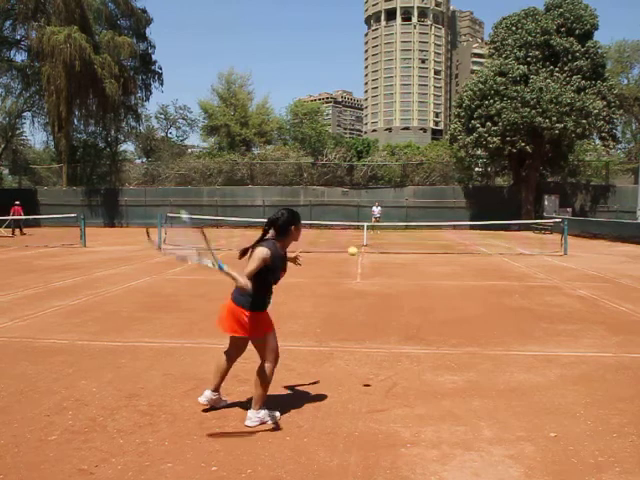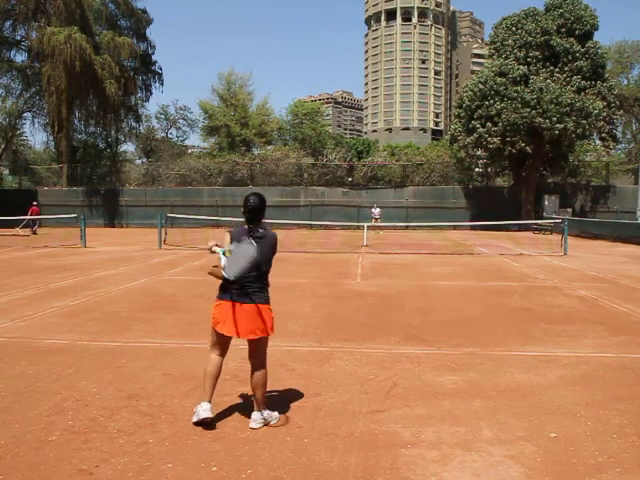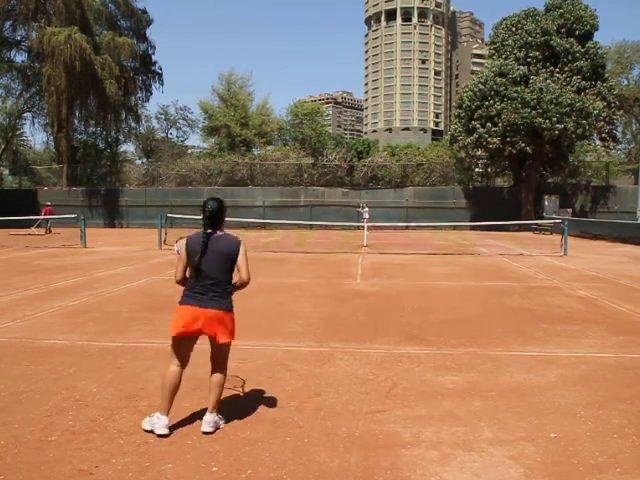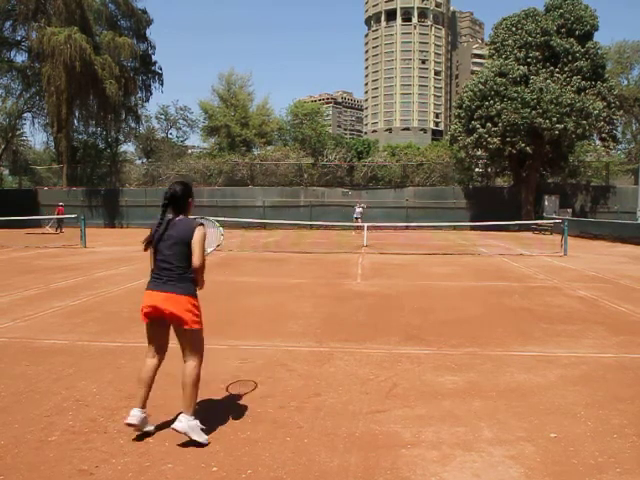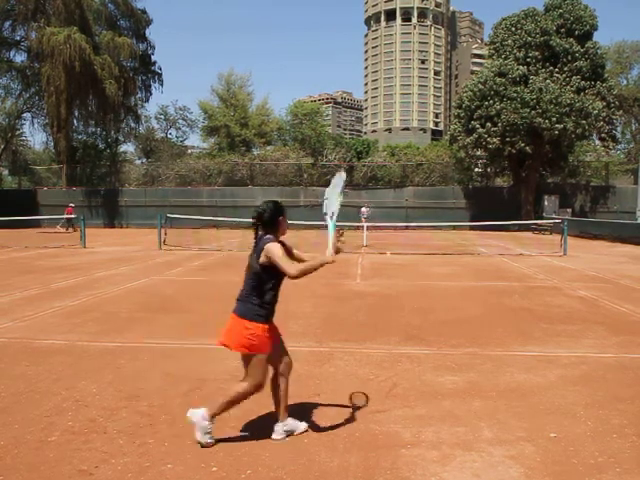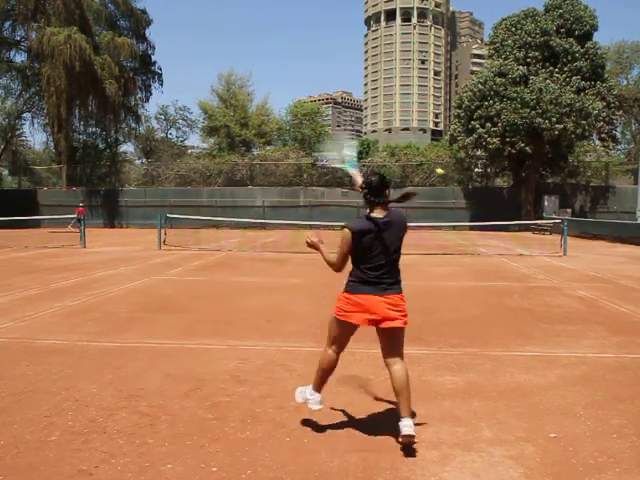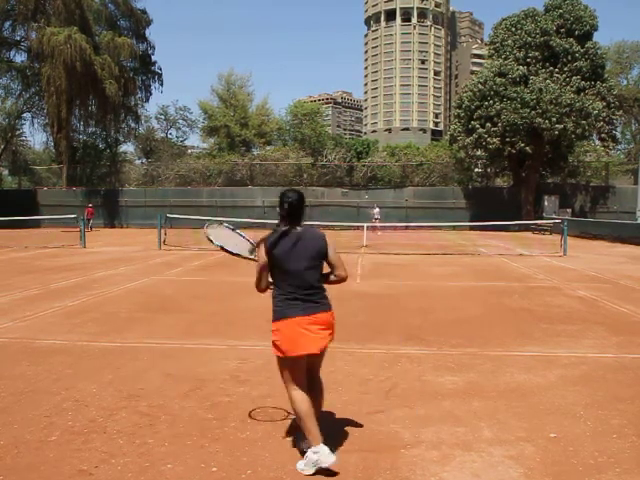
dt=0.7s
person 1, frame 1
left shoulder: (274, 243)
right shoulder: (267, 251)
left elbow: (244, 253)
right elbow: (243, 276)
left wrist: (286, 258)
right wrist: (239, 279)
left hip: (238, 305)
right hip: (253, 311)
left knee: (234, 350)
right knee: (270, 359)
left ankle: (211, 394)
right ankle: (256, 412)
person 1, frame 2
left shoulder: (231, 236)
right shoulder: (272, 238)
left elbow: (223, 273)
left wrist: (212, 269)
left hip: (228, 303)
right hip: (258, 307)
left knee: (216, 353)
right knee: (258, 361)
left ankle: (205, 406)
right ankle: (259, 413)
person 1, frame 3
left shoulder: (189, 242)
right shoulder: (235, 243)
left elbow: (179, 278)
right elbow: (244, 279)
left hip: (189, 308)
right hip: (219, 311)
left knee: (177, 364)
right knee: (219, 366)
left ankle: (161, 418)
right ankle: (211, 416)
person 1, frame 4
left shoulder: (158, 228)
right shoulder: (196, 228)
left elbow: (155, 262)
right elbow: (197, 263)
right wrist: (199, 280)
left hip: (154, 295)
right hip: (182, 299)
left knee: (154, 356)
right knee: (193, 359)
left ankle: (139, 412)
right ankle: (187, 418)
person 1, frame 5
left shoulder: (272, 243)
right shoulder: (272, 246)
left elbow: (301, 259)
right elbow: (294, 272)
left wrist: (329, 253)
right wrist: (324, 260)
left hip: (260, 320)
right hip: (251, 322)
left knee: (284, 366)
right knee: (255, 382)
left ankle: (282, 423)
right ankle: (205, 416)
person 1, frame 6
left shoulder: (354, 228)
right shoulder: (399, 219)
left elbow: (337, 265)
left wrist: (319, 246)
right wrist: (379, 192)
left hip: (357, 298)
right hip: (390, 299)
left knee: (333, 348)
right knee: (395, 361)
left ankle: (314, 393)
right ankle: (406, 422)
person 1, frame 7
left shoulder: (268, 242)
right shoulder: (320, 238)
left elbow: (260, 286)
right elbow: (342, 275)
left hip: (288, 321)
right hip: (321, 316)
left knee: (295, 386)
right knee: (312, 377)
left ankle: (318, 450)
right ankle: (314, 443)
